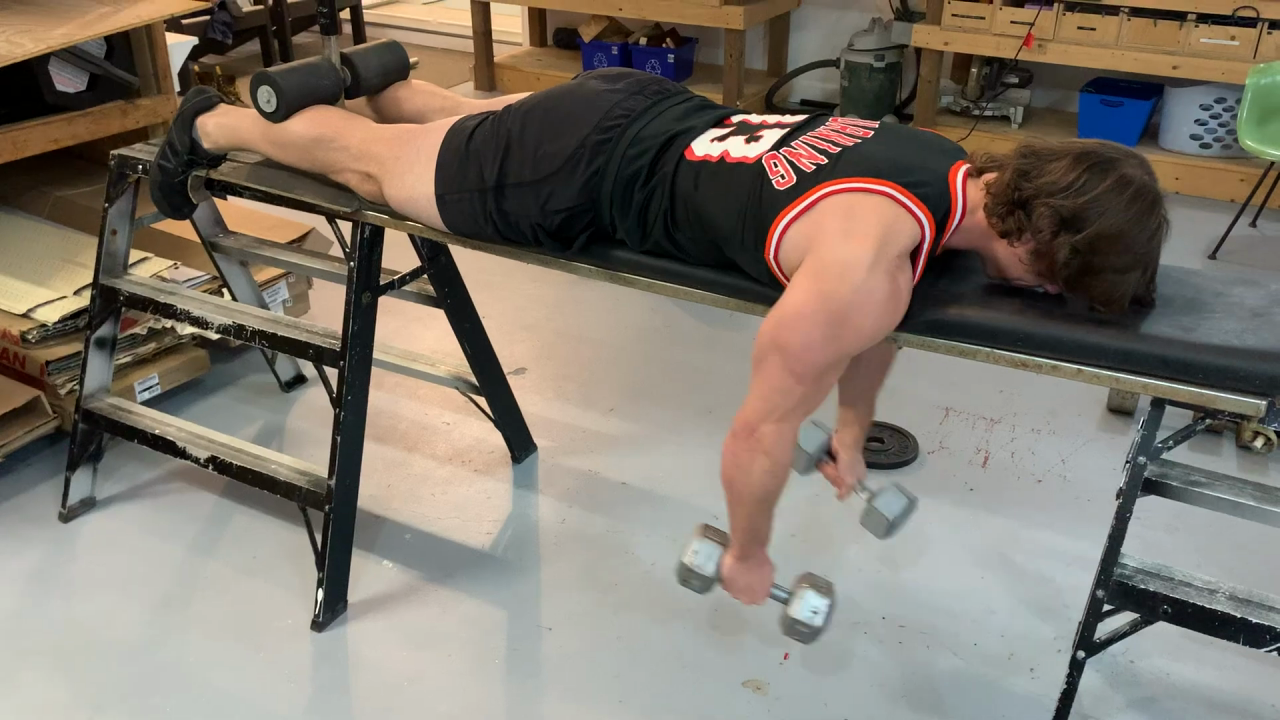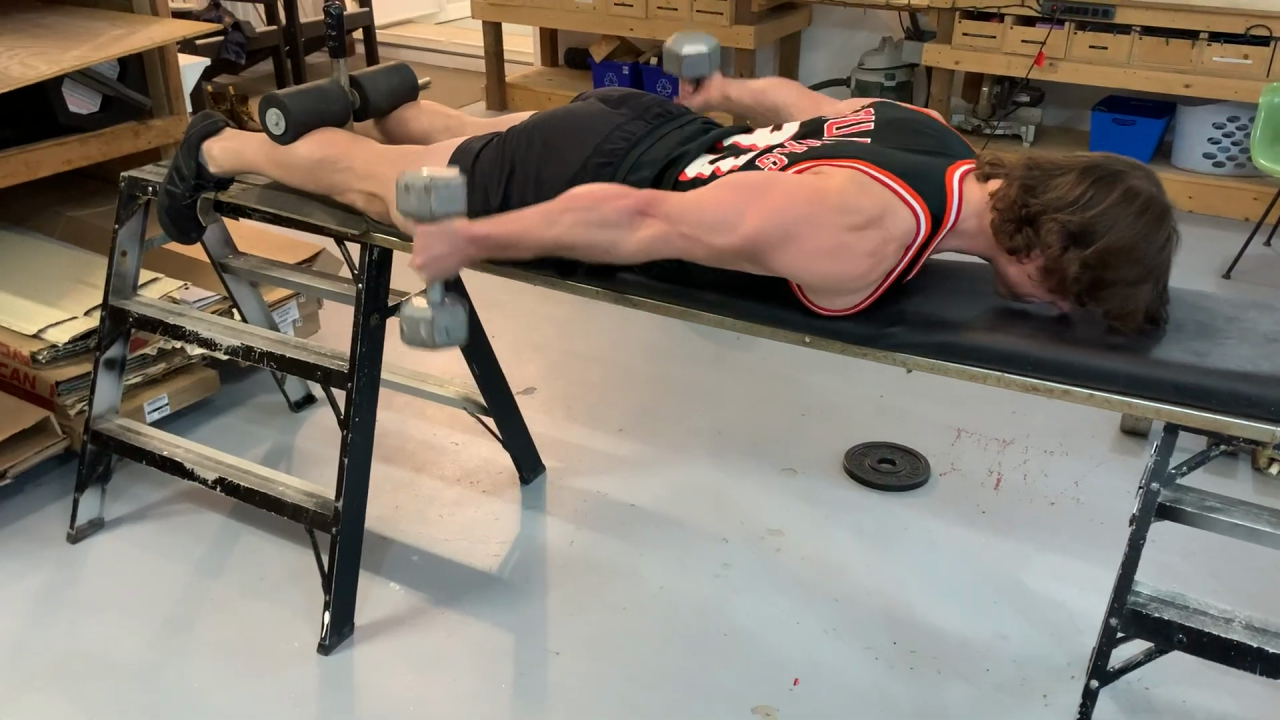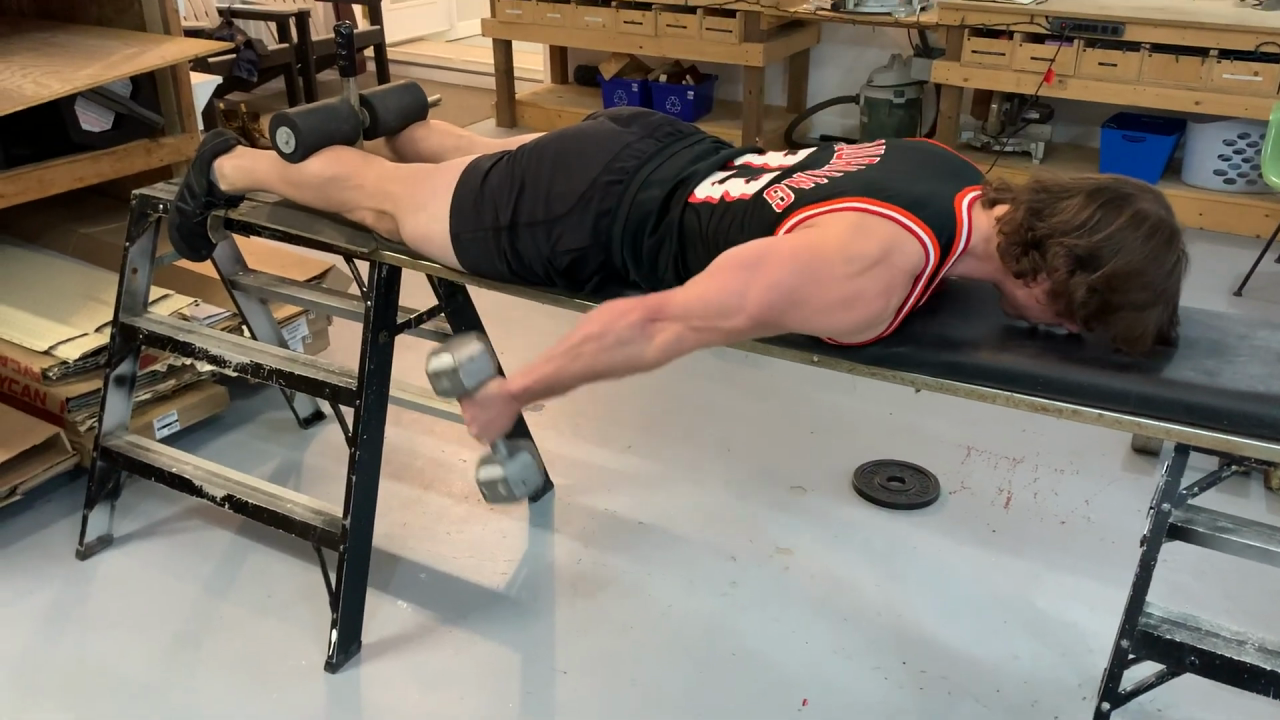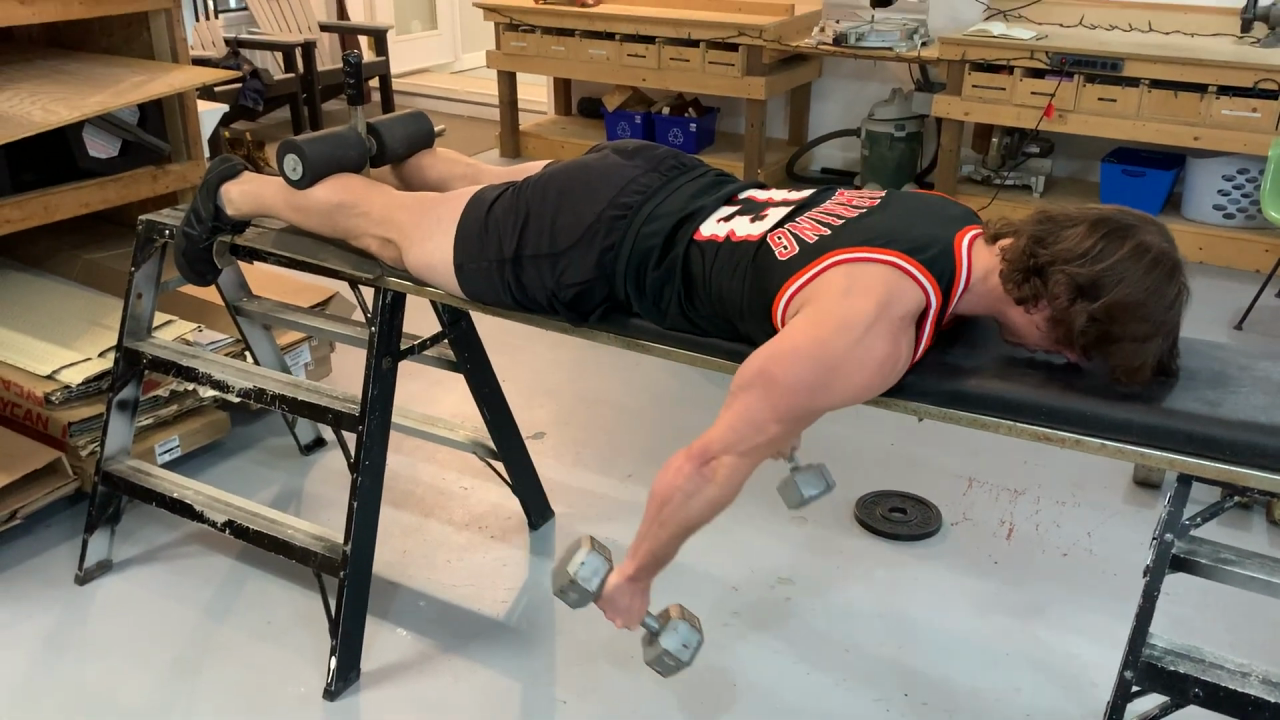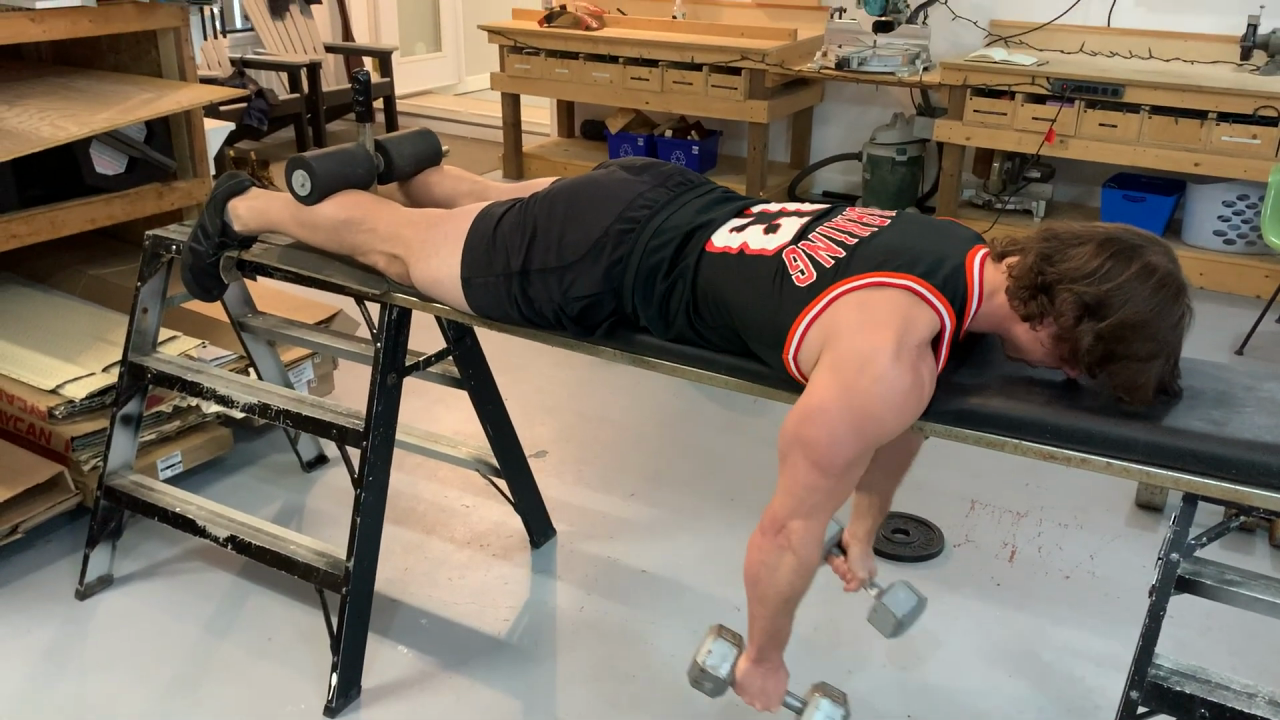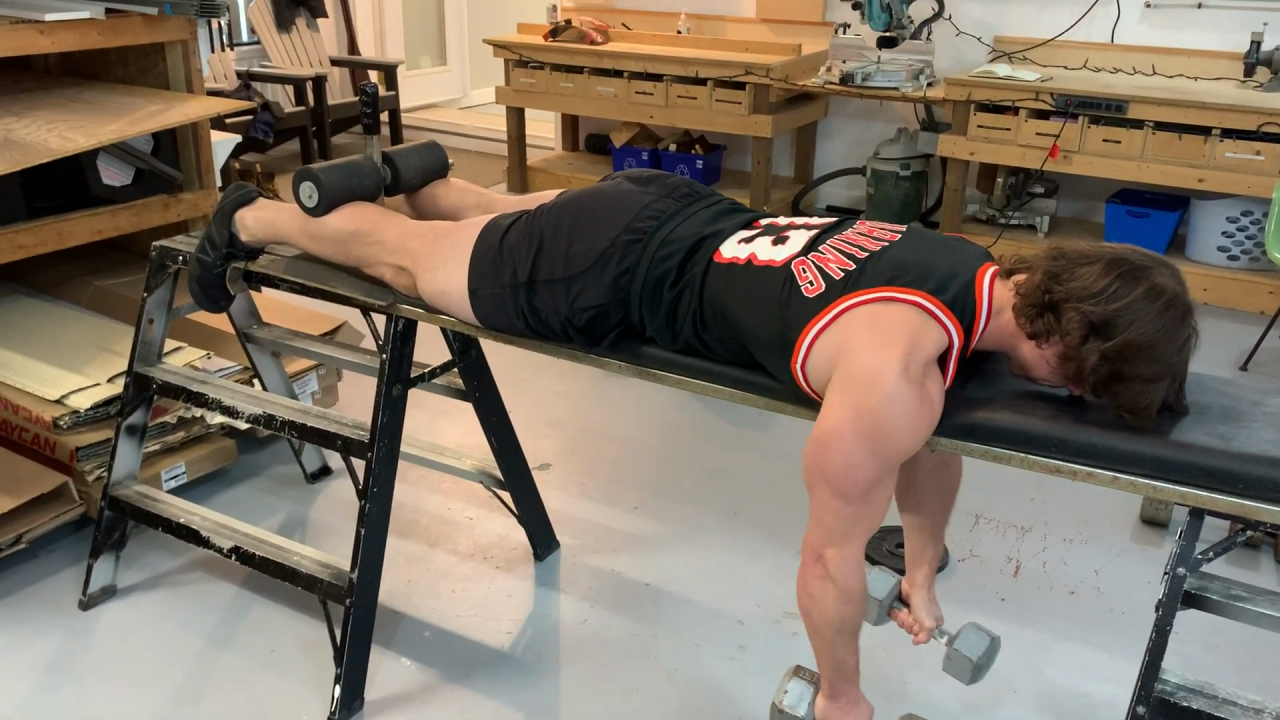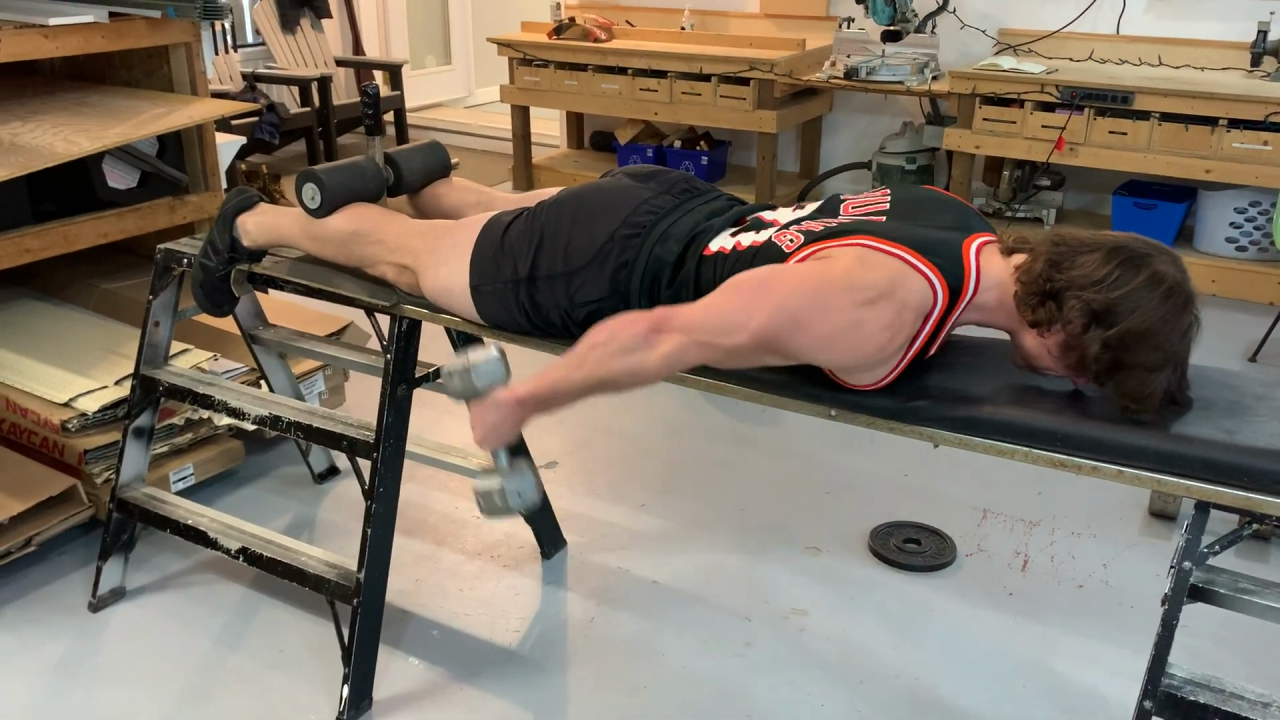
dt=0.7s
person 1, frame 1
left shoulder: (946, 163)
right shoulder: (869, 263)
left elbow: (870, 328)
right elbow: (763, 424)
left wrist: (853, 443)
right wrist: (746, 553)
left hip: (635, 113)
right hip: (582, 174)
left knee: (461, 110)
right knee: (371, 163)
right ankle: (214, 125)
person 1, frame 2
left shoulder: (938, 143)
right shoulder: (862, 241)
left elbow: (790, 100)
right elbow: (636, 222)
left wrist: (717, 88)
right wrist: (466, 240)
left hip: (637, 128)
right hip: (585, 180)
left knee: (460, 136)
right knee: (377, 184)
left ankle: (374, 102)
right ankle: (219, 150)
person 1, frame 3
left shoulder: (955, 177)
right shoulder: (872, 274)
right elbow: (657, 323)
right wrist: (510, 394)
left hip: (646, 147)
right hip: (590, 214)
left knee: (473, 151)
right knee: (385, 201)
right ankle: (231, 167)
person 1, frame 4
left shoulder: (961, 226)
right shoulder: (874, 327)
right elbow: (715, 456)
left wrist: (797, 411)
right wrist: (632, 577)
left hip: (649, 180)
right hip: (595, 249)
left knee: (481, 179)
right knee: (386, 229)
right ankle: (236, 194)
person 1, frame 5
left shoulder: (965, 252)
right shoulder: (886, 356)
right elbow: (787, 527)
left wrist: (866, 533)
left hip: (659, 198)
right hip: (599, 262)
left knee: (486, 201)
right knee: (397, 245)
right ankle: (243, 207)
person 1, frame 6
left shoulder: (975, 271)
right shoulder: (892, 373)
left elbow: (932, 438)
right elbow: (830, 555)
left wrist: (923, 575)
left hip: (667, 213)
right hip: (608, 275)
left knee: (495, 208)
right knee: (404, 256)
right ankle: (249, 221)
person 1, frame 7
left shoulder: (959, 222)
right shoulder: (879, 312)
right elbow: (654, 338)
right wrist: (513, 405)
left hip: (667, 209)
right hip: (612, 264)
left knee: (496, 206)
right knee: (410, 258)
left ankle: (407, 178)
right ankle: (257, 227)
